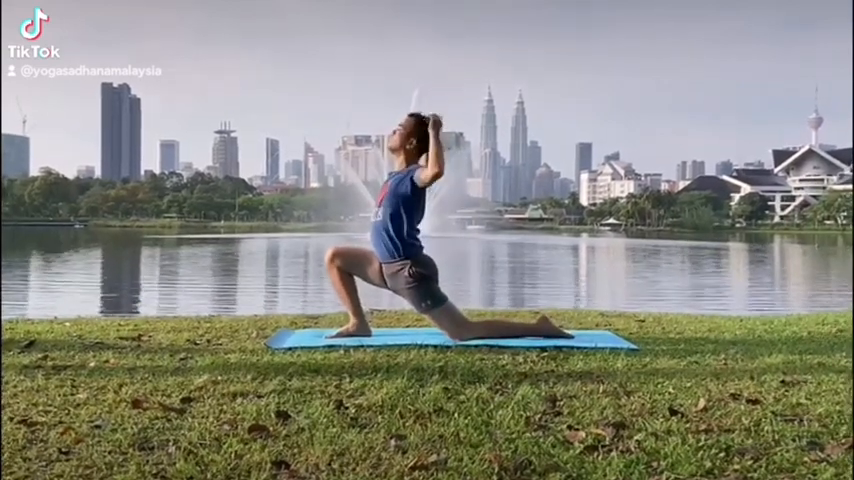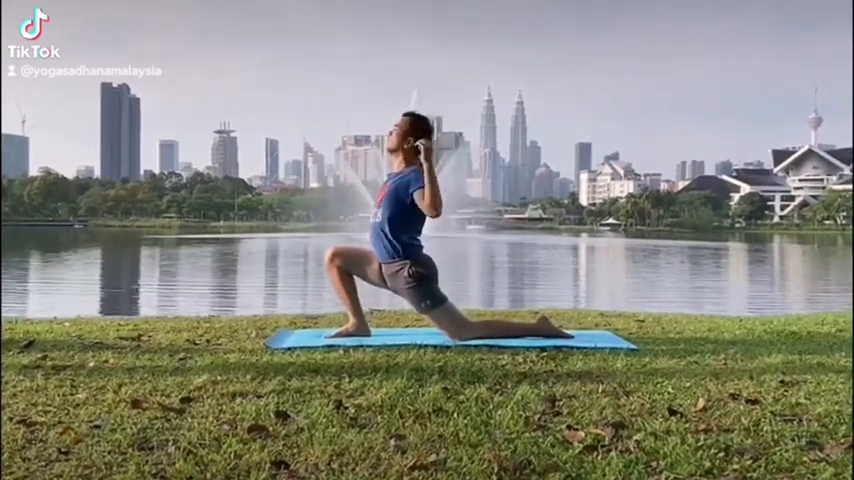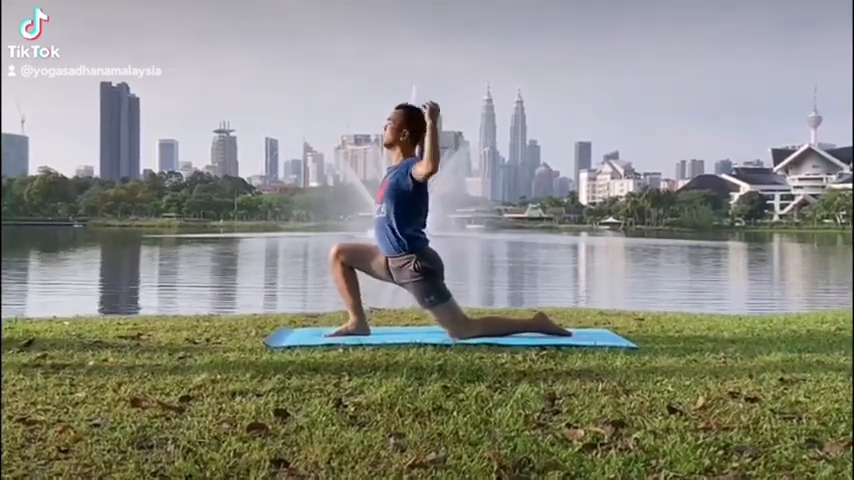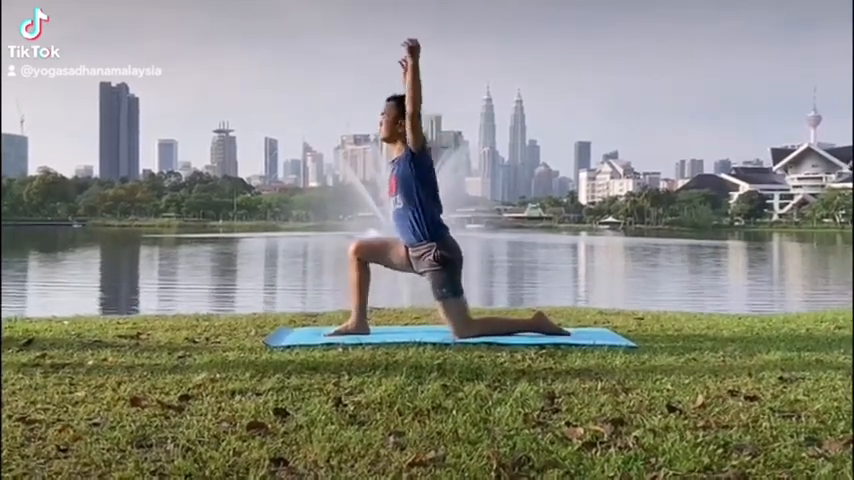
dt=0.4s
person 1, frame 1
left shoulder: (412, 175)
right shoulder: (399, 175)
left elbow: (436, 170)
left wrist: (434, 133)
left hip: (410, 271)
right hip: (389, 266)
left knee: (463, 332)
right knee: (335, 257)
left ankle: (537, 328)
right ankle: (358, 323)
person 1, frame 2
left shoulder: (414, 177)
right shoulder: (398, 176)
left elbow: (434, 209)
left wrist: (427, 162)
left hip: (409, 271)
right hip: (389, 266)
left knee: (463, 332)
right knee: (335, 257)
left ankle: (536, 328)
right ankle: (358, 324)
person 1, frame 3
left shoulder: (411, 170)
right shoulder: (398, 167)
left elbow: (431, 166)
left wrist: (431, 123)
left hip: (415, 264)
right hip: (394, 260)
left knee: (462, 329)
right knee: (340, 254)
left ankle: (534, 324)
right ankle: (358, 323)
person 1, frame 4
left shoulder: (415, 154)
right shoulder: (401, 157)
left elbow: (413, 111)
right elbow: (408, 109)
left wrist: (414, 63)
right wrist: (408, 69)
left hip: (436, 253)
right hip: (414, 249)
left knee: (464, 330)
right knee: (358, 250)
left ankle: (535, 324)
right ankle: (358, 322)
